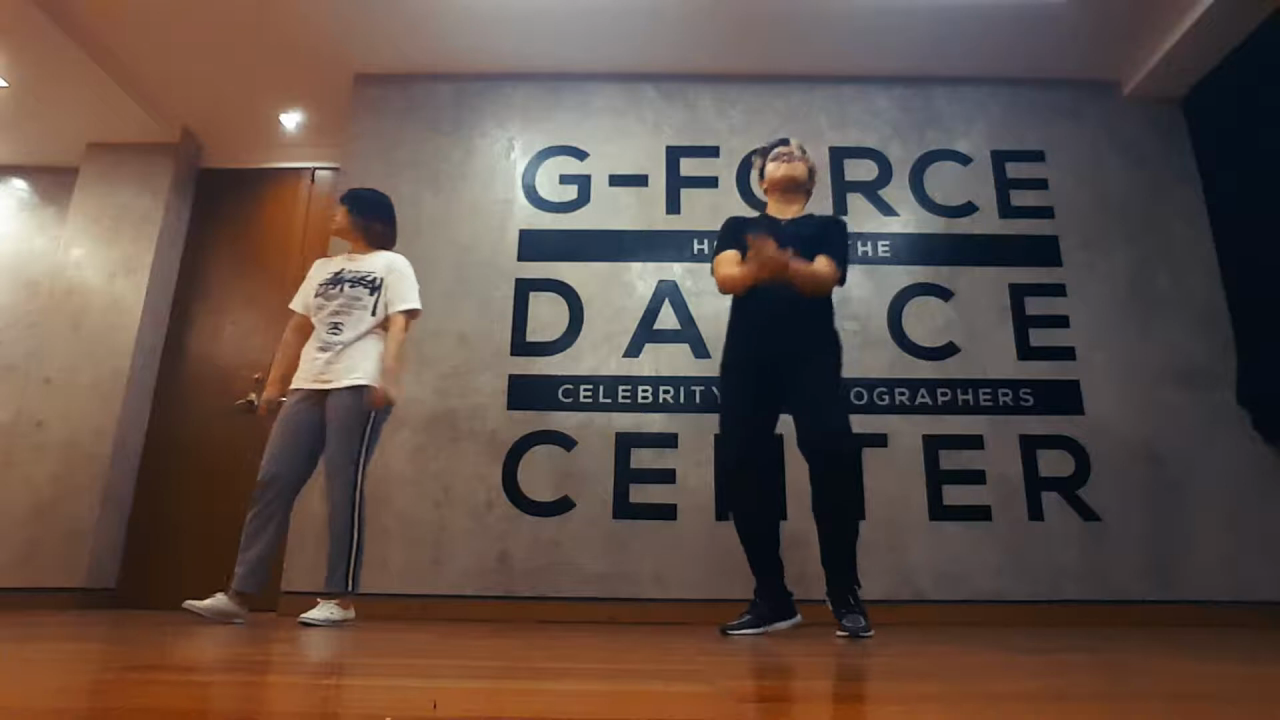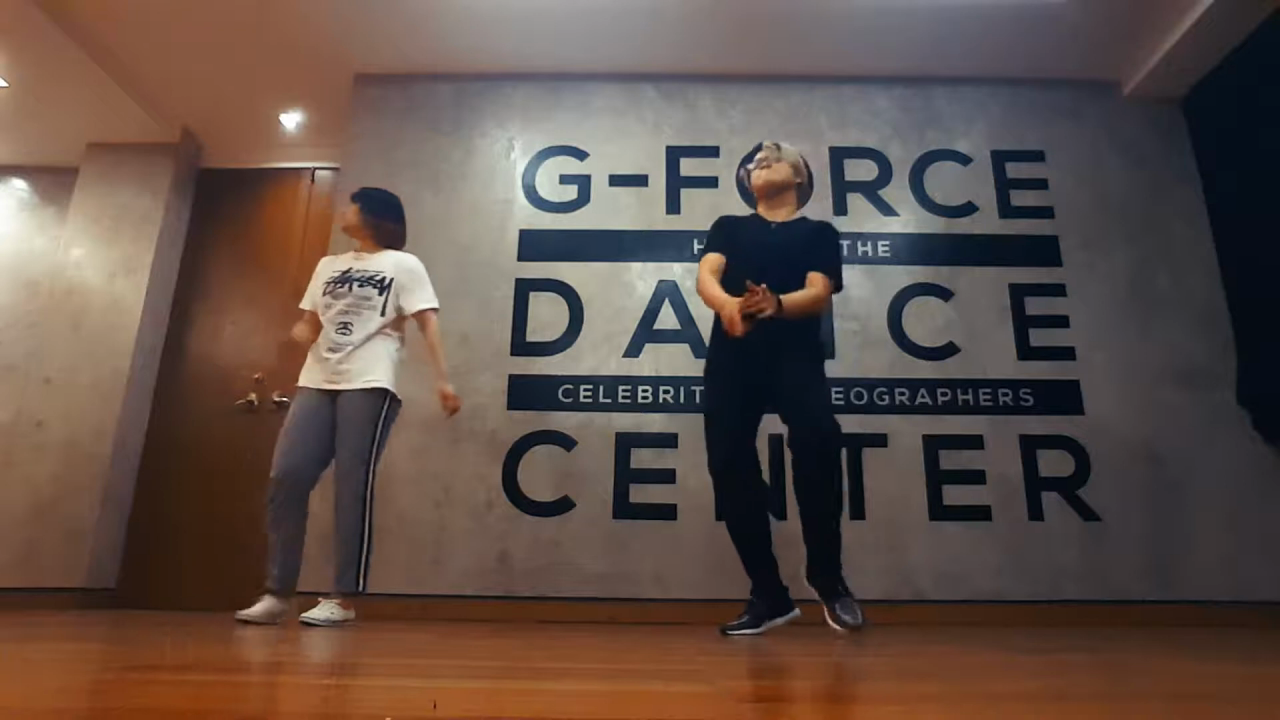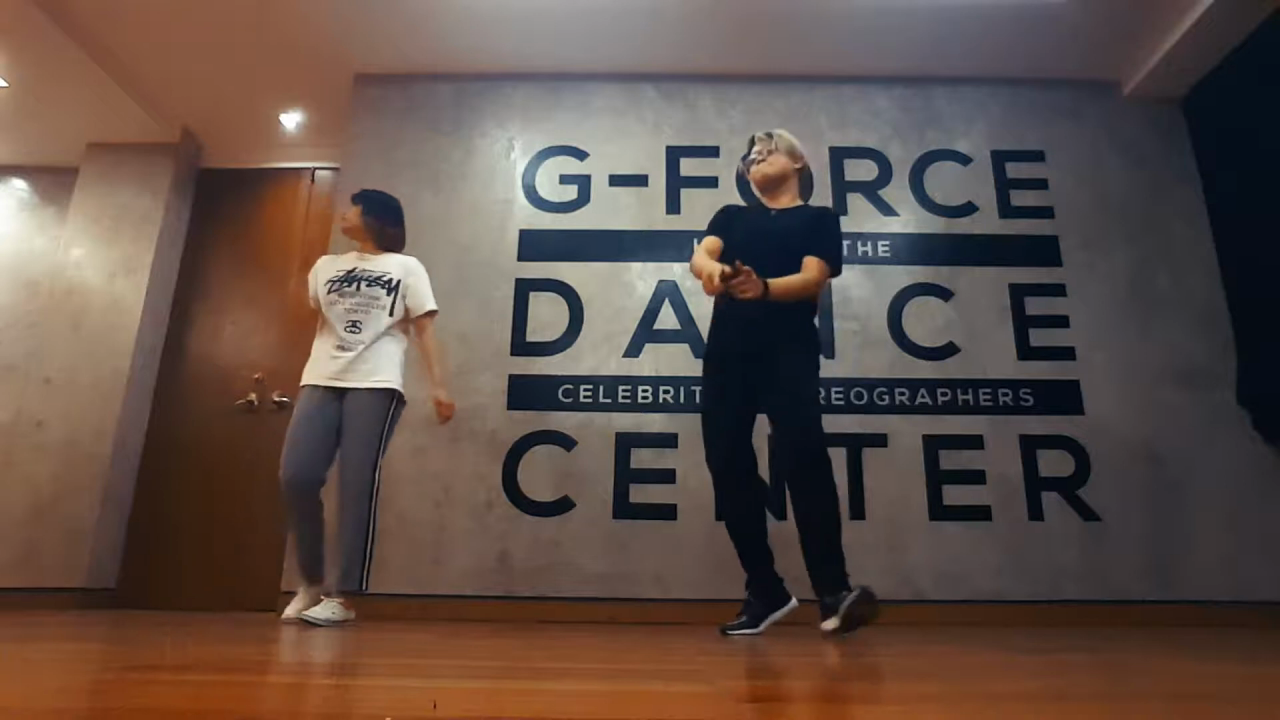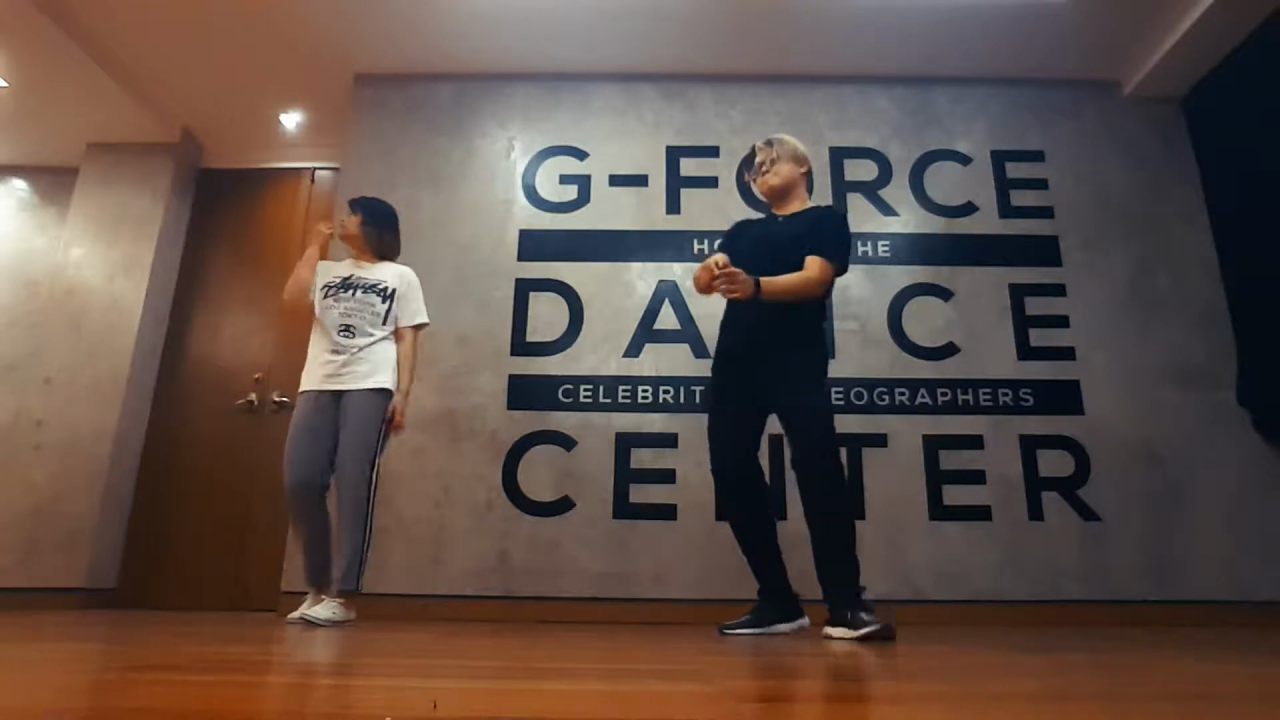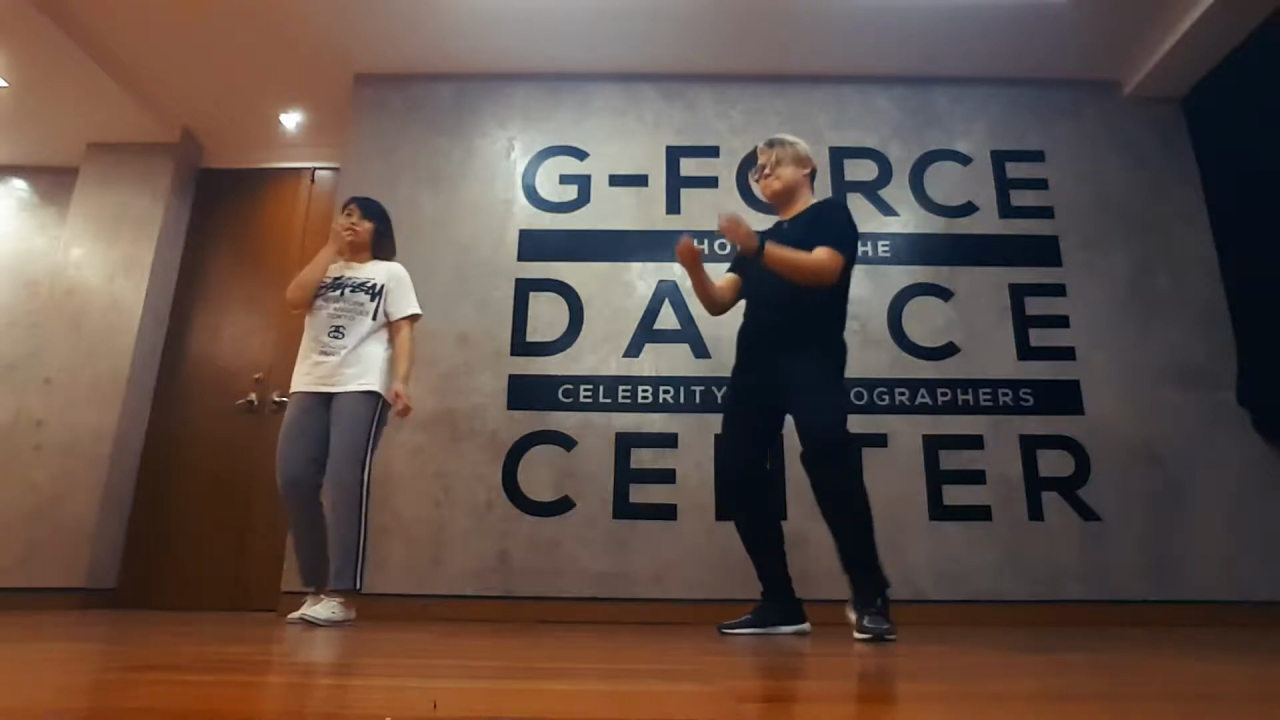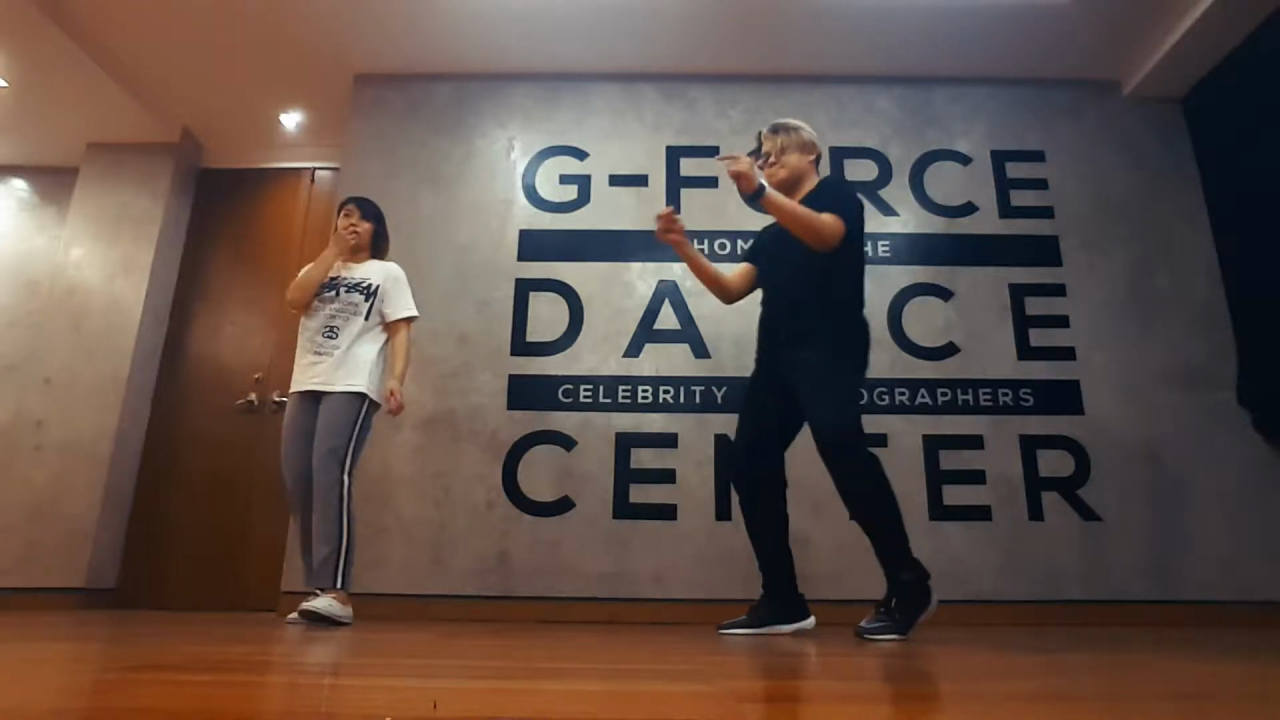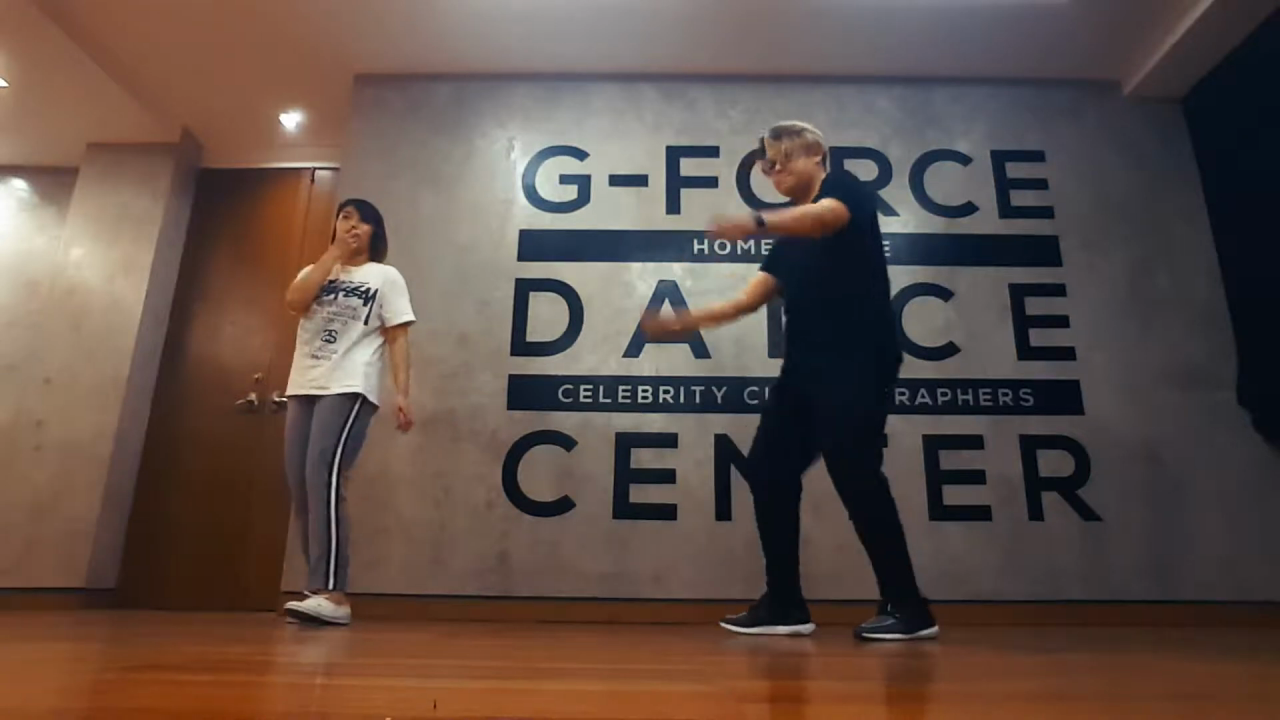
dt=0.2s
person 1, frame 1
left shoulder: (828, 226)
right shoulder: (738, 226)
left elbow: (826, 279)
right elbow: (725, 279)
left wrist: (784, 265)
right wrist: (757, 269)
left hip: (810, 354)
right hip: (746, 356)
left knee: (831, 454)
right knee: (744, 467)
left ankle: (844, 593)
right ankle: (771, 597)
person 1, frame 2
left shoulder: (818, 233)
right shoulder: (728, 227)
left elbow: (819, 295)
right elbow: (705, 278)
left wrist: (777, 305)
right wrist: (728, 306)
left hip: (795, 355)
right hip: (731, 360)
left knee: (819, 439)
right knee: (730, 467)
left ankle: (828, 578)
right ankle: (768, 595)
person 1, frame 3
left shoulder: (819, 219)
right shoulder: (731, 216)
left elbow: (814, 279)
right elbow: (700, 256)
left wrist: (764, 288)
right wrist: (712, 270)
left hip: (789, 347)
right hip: (728, 351)
left knee: (803, 446)
right knee: (728, 462)
left ankle: (832, 587)
right ankle: (764, 590)
person 1, frame 4
left shoulder: (826, 220)
right shoulder: (744, 230)
left elbow: (815, 279)
right elbow: (704, 279)
left wrist: (756, 287)
right wrist: (709, 274)
left hip: (796, 354)
right hip: (735, 359)
left knee: (816, 455)
right knee: (731, 470)
left ankle: (845, 602)
right ankle: (777, 599)
person 1, frame 5
left shoulder: (830, 214)
right shoulder: (757, 238)
left elbow: (824, 268)
right elbow: (717, 302)
left wrist: (757, 248)
right wrist: (694, 268)
left hip: (812, 356)
right hip: (754, 364)
left knee: (827, 446)
right knee: (740, 474)
left ankle: (868, 593)
right ankle: (779, 602)
person 1, frame 6
left shoulder: (835, 192)
right shoulder: (770, 235)
left elbow: (826, 235)
right elbow: (730, 290)
left wrist: (759, 193)
right wrist: (683, 247)
left hip: (831, 346)
right hip: (776, 355)
left knee: (840, 443)
right knee: (751, 465)
left ankle: (907, 584)
right ankle: (782, 601)
person 1, frame 7
left shoulder: (843, 188)
right shoulder: (788, 242)
left elbow: (824, 219)
right elbow: (749, 299)
left wrist: (757, 223)
right wrist: (685, 322)
left hip: (857, 353)
right hip: (805, 360)
left knee: (851, 462)
right knee: (768, 468)
left ankle: (906, 604)
right ankle: (784, 603)
person 2, frame 1
left shoulder: (394, 265)
right shoulder: (322, 268)
left elbow: (398, 326)
right elbow: (297, 329)
left wrist: (390, 378)
right wrist: (274, 383)
left hip: (360, 385)
right hip: (309, 385)
left knee: (344, 483)
right knee: (274, 480)
left ankle: (338, 598)
right ankle: (238, 594)
person 2, frame 2
left shoulder: (405, 265)
right shoulder: (328, 266)
left elbow: (428, 322)
right elbow: (310, 322)
left wrist: (443, 379)
right wrist: (298, 333)
left hip: (370, 385)
right hip: (317, 383)
left knee: (353, 485)
right knee: (286, 478)
left ankle: (343, 598)
right ankle: (277, 592)
person 2, frame 3
left shoulder: (406, 267)
right shoulder: (327, 265)
left elbow: (424, 328)
left wrist: (437, 384)
left hip: (376, 384)
right hip: (320, 380)
left knee: (358, 485)
right knee: (296, 477)
left ankle: (343, 596)
right ankle: (312, 582)
person 2, frame 4
left shoulder: (401, 277)
right shoulder: (326, 271)
left elbow: (407, 341)
right elbow: (292, 299)
left wrist: (403, 393)
right wrist: (313, 246)
left hip: (371, 386)
right hip: (317, 385)
left knee: (354, 485)
right knee: (300, 483)
left ankle: (341, 595)
right ankle: (318, 588)
person 2, frame 5
left shoulder: (392, 273)
right shoulder: (322, 270)
left elbow: (402, 332)
right elbow: (294, 298)
left wrist: (400, 381)
right wrist: (330, 248)
left hip: (361, 386)
right hip: (309, 386)
left knee: (347, 482)
right knee: (293, 481)
left ankle: (340, 595)
right ankle: (318, 588)
person 2, frame 6
left shoulder: (388, 273)
right shoulder: (318, 269)
left elbow: (399, 332)
right elbow: (294, 299)
left wrist: (396, 380)
right wrist: (332, 250)
left hip: (353, 386)
right hip: (305, 385)
left knee: (331, 478)
right knee: (299, 486)
left ankle: (336, 593)
right ankle: (319, 588)
person 2, frame 7
left shoulder: (386, 276)
right shoulder: (315, 271)
left elbow: (397, 338)
right elbow: (294, 300)
left wrist: (402, 392)
right wrist: (334, 254)
left hip: (350, 388)
right hip: (303, 388)
left knee: (324, 478)
right knee: (302, 489)
left ankle: (331, 595)
right ankle: (323, 592)
